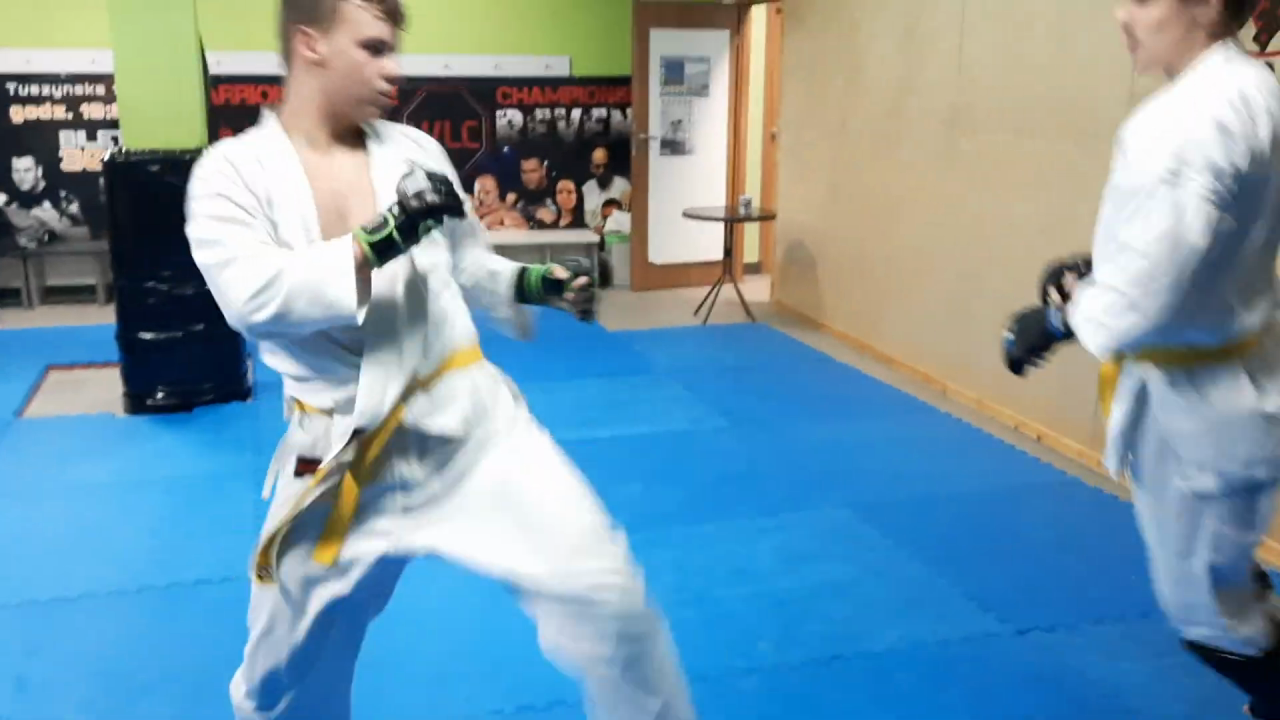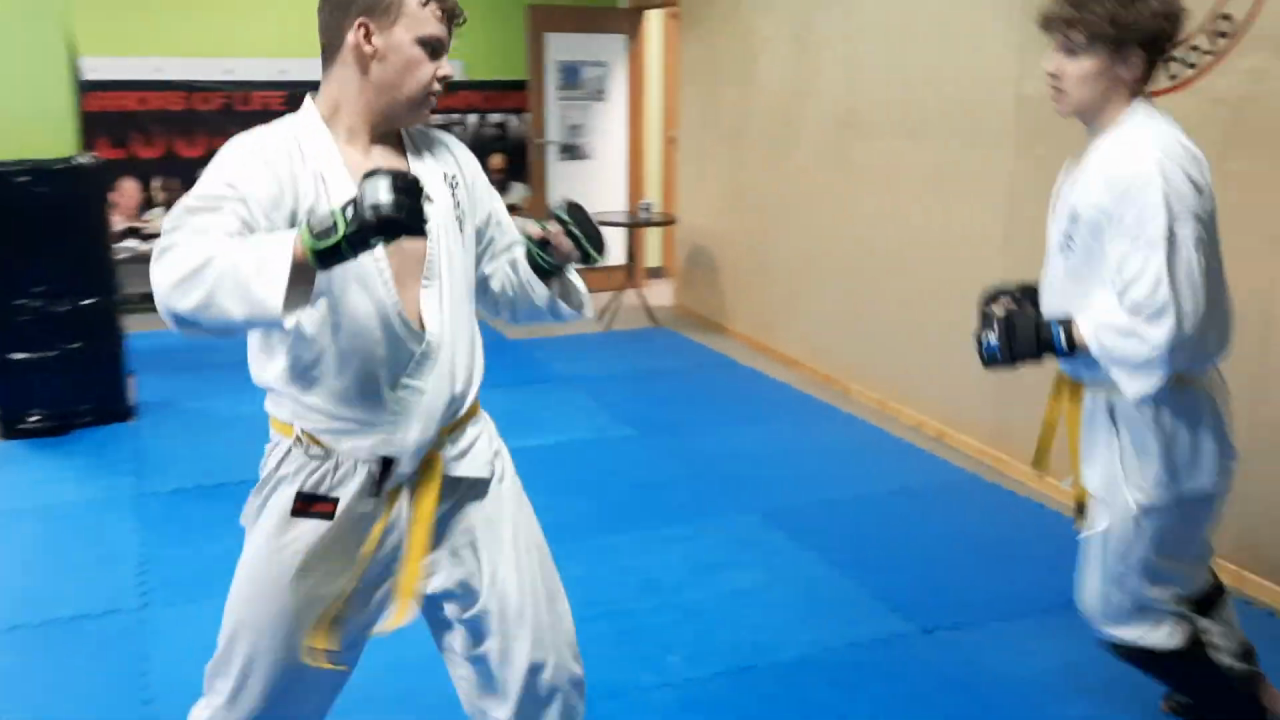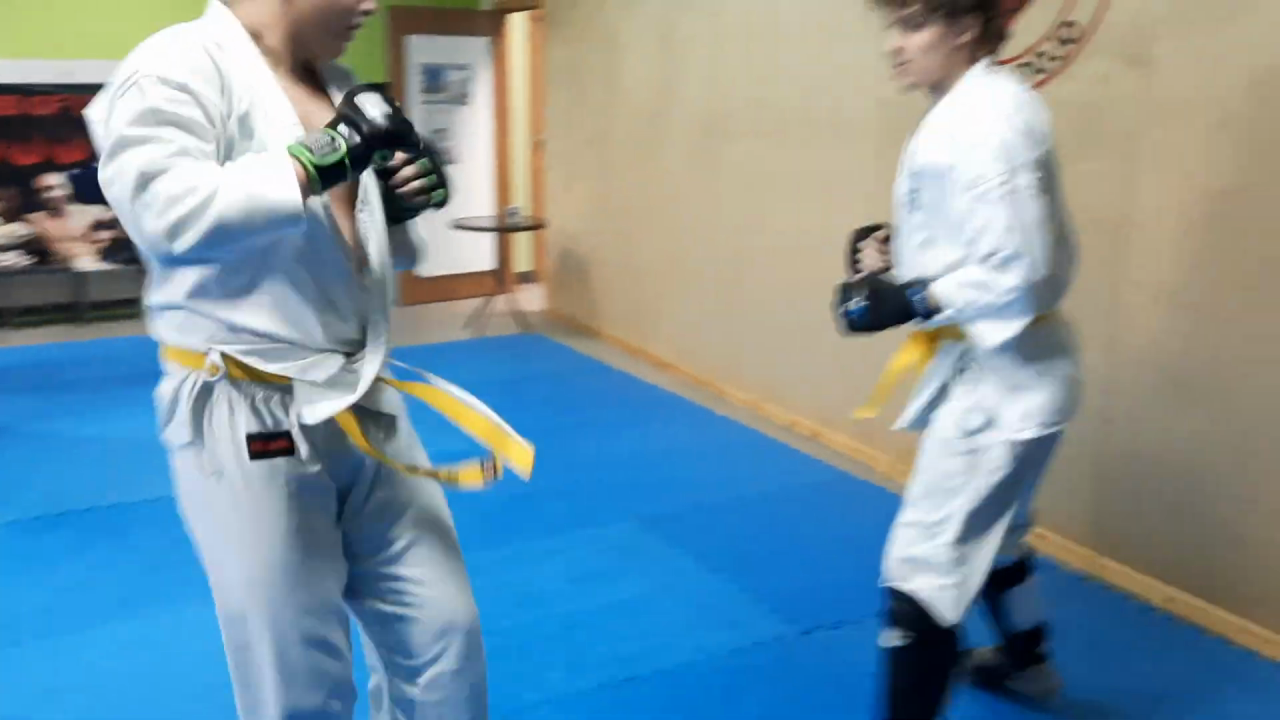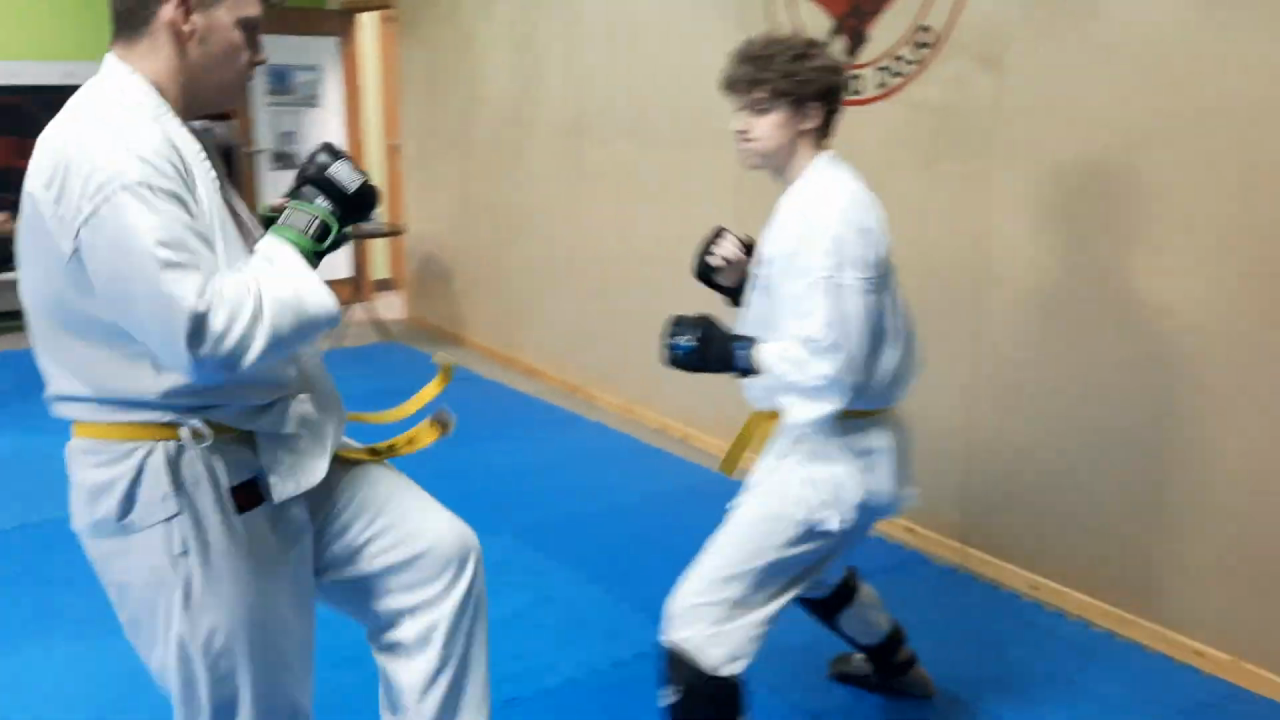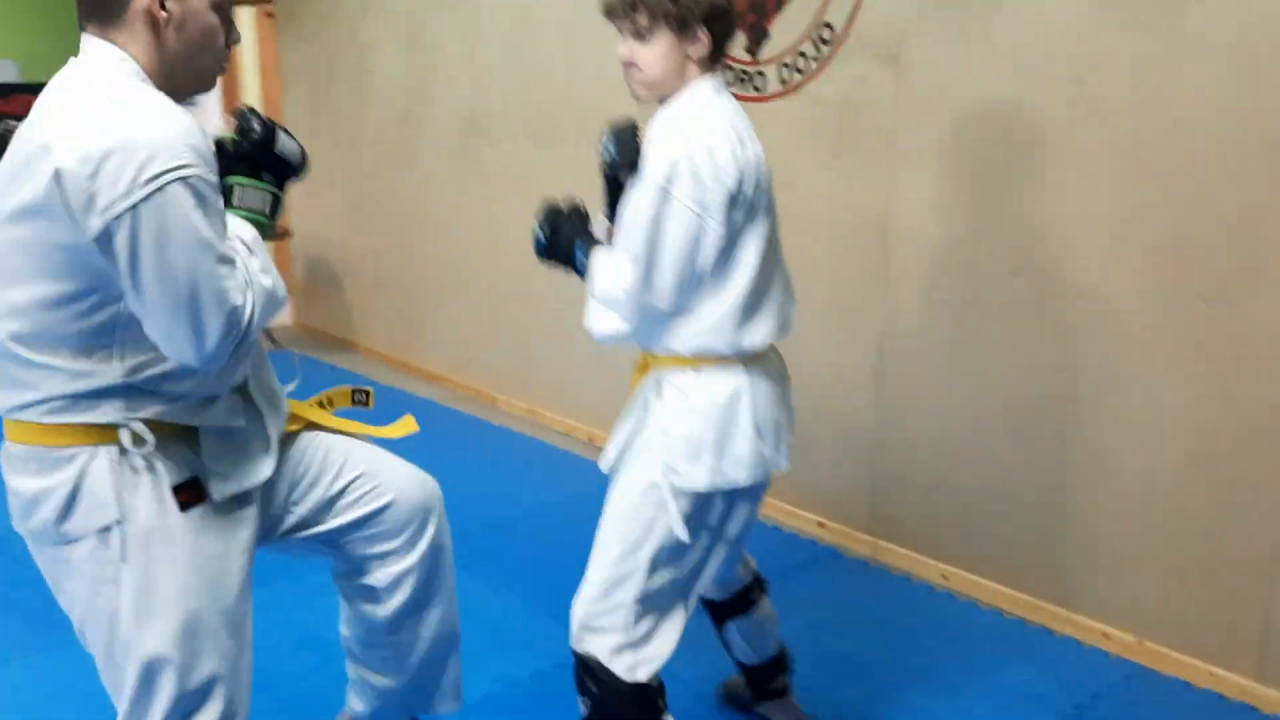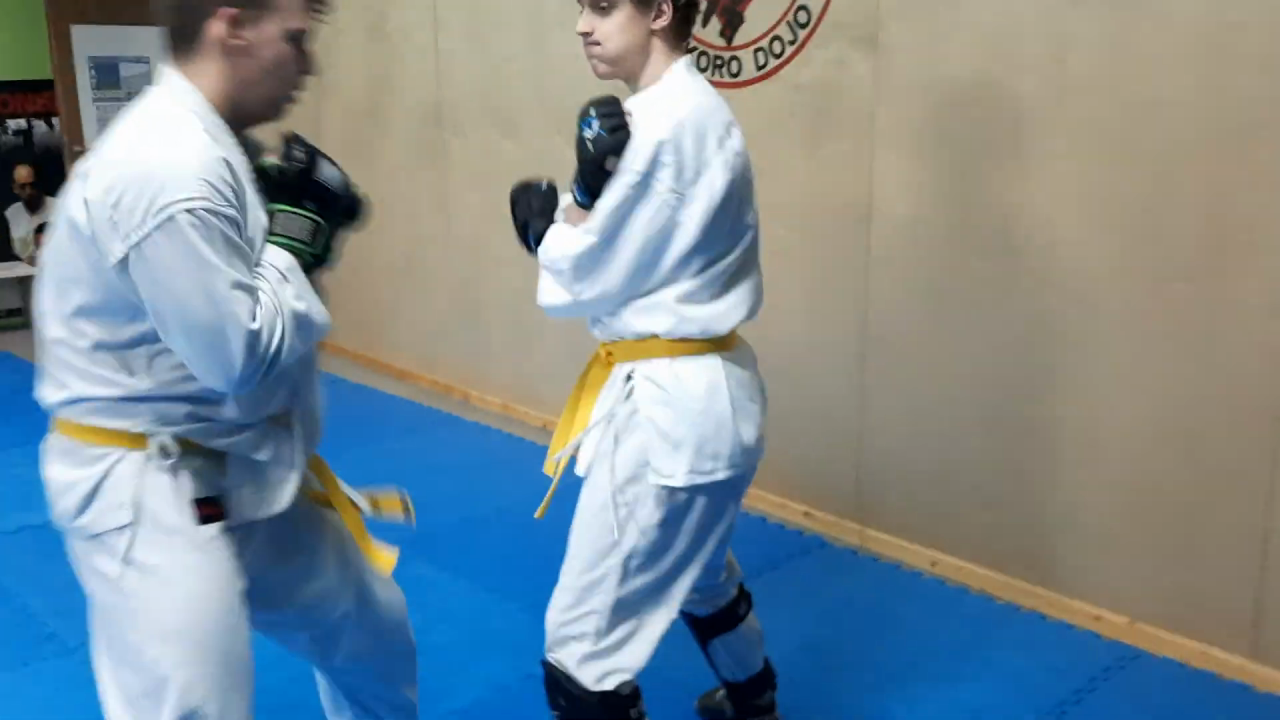
dt=0.2s
person 1, frame 1
left shoulder: (415, 149)
right shoulder: (231, 173)
right elbow: (257, 297)
left wrist: (536, 284)
right wrist: (385, 239)
left hip: (459, 417)
right hip: (334, 456)
left knee: (593, 583)
person 1, frame 2
left shoulder: (450, 163)
right shoulder: (262, 162)
left elbow: (507, 283)
right elbow: (187, 285)
left wrist: (551, 264)
right wrist: (330, 238)
left hip: (459, 470)
right hip: (323, 488)
person 1, frame 3
left shoulder: (337, 90)
right shoulder: (178, 68)
right elbow: (171, 214)
left wrist: (398, 203)
right wrist: (324, 161)
left hip: (359, 407)
right hip: (249, 425)
left knee: (439, 636)
person 1, frame 4
left shoulder: (161, 133)
right shoulder: (115, 151)
right elbow: (216, 343)
left wrist: (294, 229)
right wrist: (307, 231)
left hip: (261, 457)
right hip: (178, 485)
left knee: (434, 557)
person 1, frame 5
left shoulder: (95, 109)
right shoulder: (145, 141)
right elbow: (217, 336)
left wrist: (222, 191)
right wrist: (251, 199)
left hip: (194, 442)
right hip: (116, 482)
left knee: (400, 505)
person 1, frame 6
left shoulder: (214, 149)
right shoulder: (177, 175)
right elbow: (246, 362)
left wrist: (307, 218)
right wrist: (296, 236)
left hip: (244, 471)
right hip: (147, 494)
left knee: (370, 632)
person 2, frame 1
left shoulder: (1194, 119)
left elbow: (1151, 293)
left wrist: (1053, 324)
right wrist: (1099, 270)
left hip: (1201, 399)
left knee: (1209, 607)
right knee: (1213, 575)
person 2, frame 2
left shoulder: (1144, 167)
right shoulder: (1108, 156)
left elbow: (1168, 323)
left wrist: (1048, 335)
right wrist: (1038, 300)
left hip: (1153, 421)
right hip: (1128, 407)
left knee: (1121, 608)
right knee: (1161, 574)
person 2, frame 3
left shoulder: (992, 120)
right shoulder: (963, 113)
left elbow: (1021, 273)
left wrist: (906, 300)
right wrist: (895, 250)
left hip: (1003, 372)
right hip: (982, 363)
left knee: (924, 564)
right knee: (983, 530)
right ankle: (1024, 655)
person 2, frame 4
left shoulder: (829, 217)
right shoulder: (812, 202)
left elbow: (832, 364)
left wrist: (729, 353)
right wrist: (745, 278)
left hip: (829, 453)
right hip: (818, 440)
left knee: (700, 618)
right knee: (804, 567)
right ankle: (893, 664)
person 2, frame 5
left shoulder: (686, 138)
right shoulder: (710, 128)
left elbow: (638, 296)
left wrist: (579, 250)
right wrist: (624, 196)
left hip: (707, 407)
right hip: (734, 395)
left knee: (613, 621)
right knee: (710, 557)
person 2, frame 6
left shoulder: (671, 122)
right shoulder: (665, 112)
left elbow: (593, 274)
right elbow: (634, 251)
left wrist: (542, 220)
right wrist: (587, 188)
left hip: (672, 401)
right hip: (699, 390)
left knee: (584, 634)
right knee: (696, 568)
